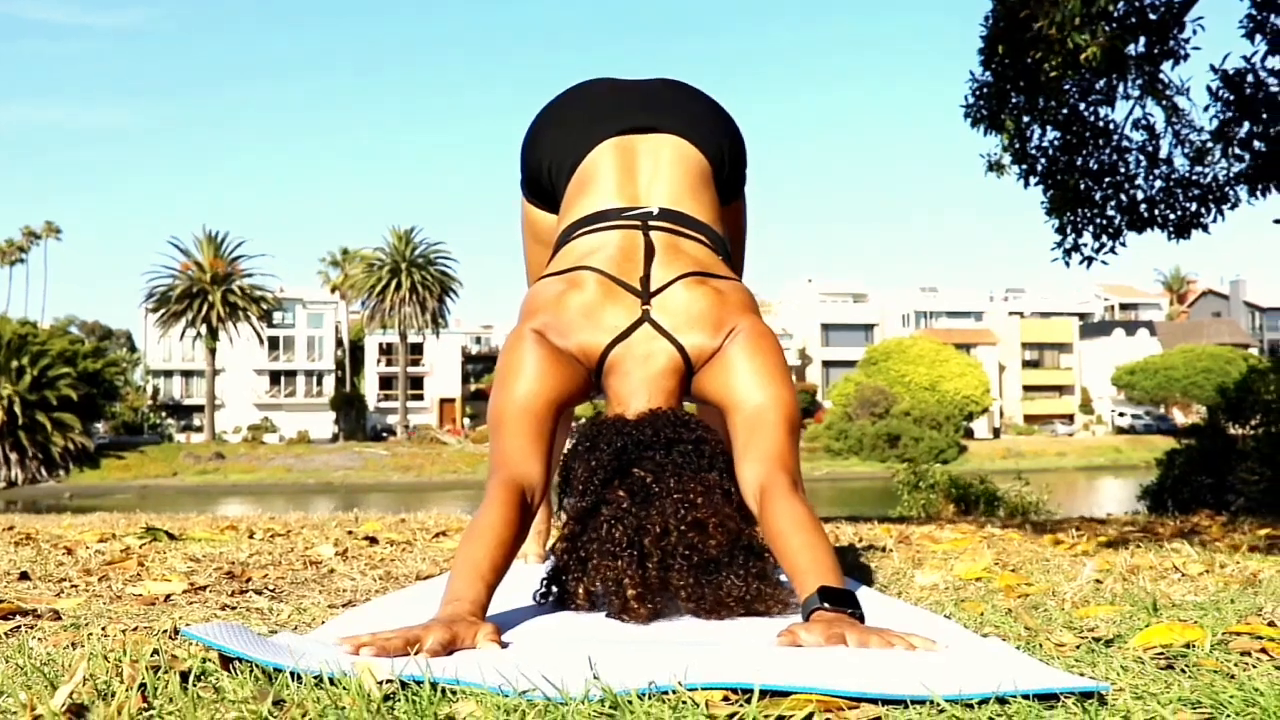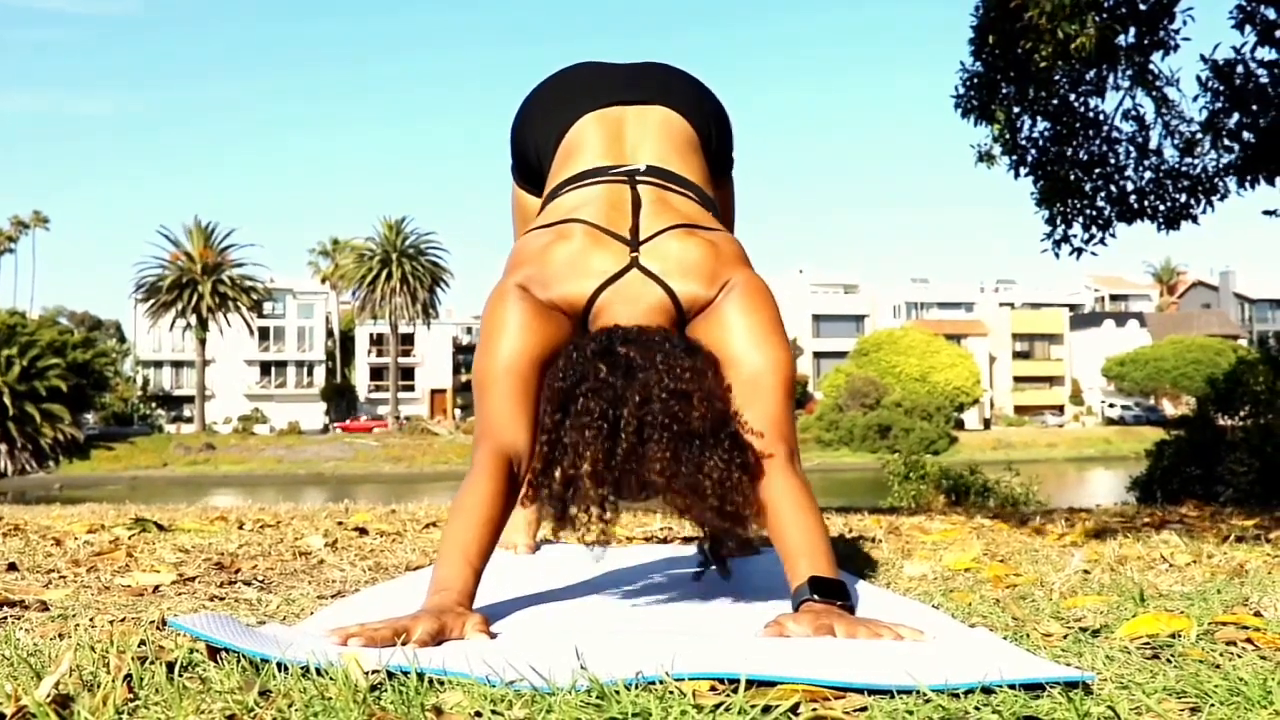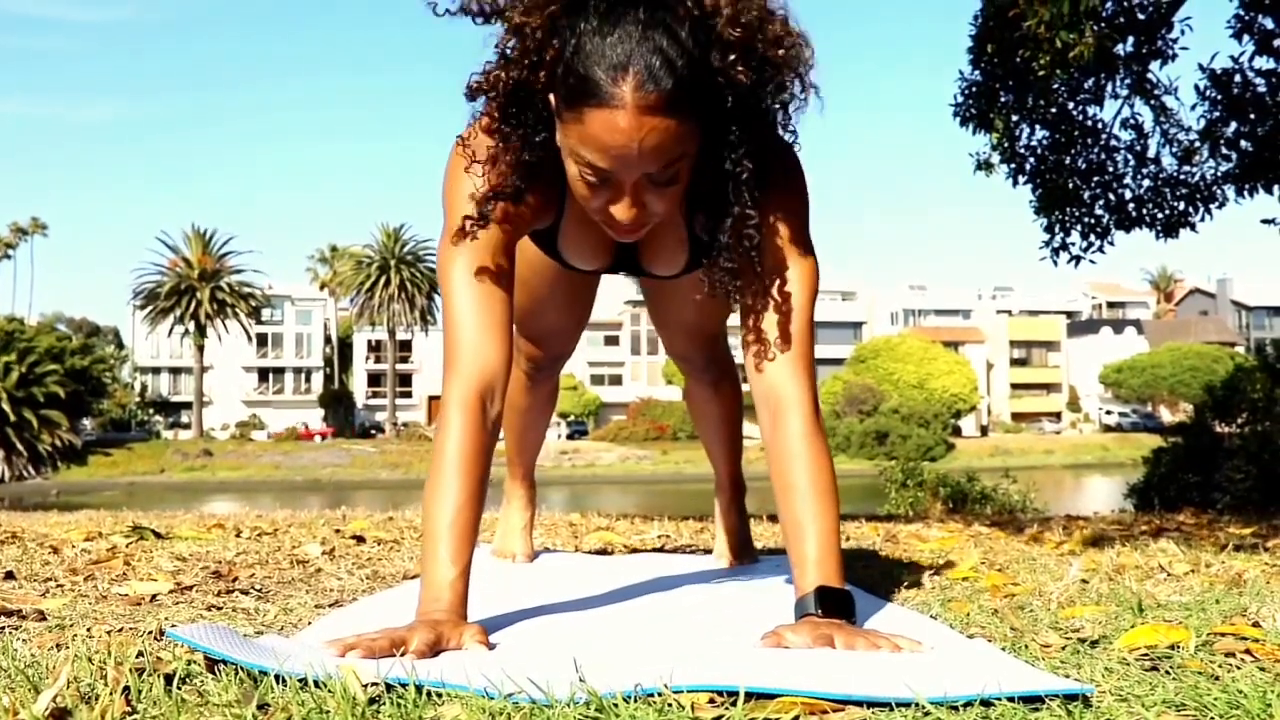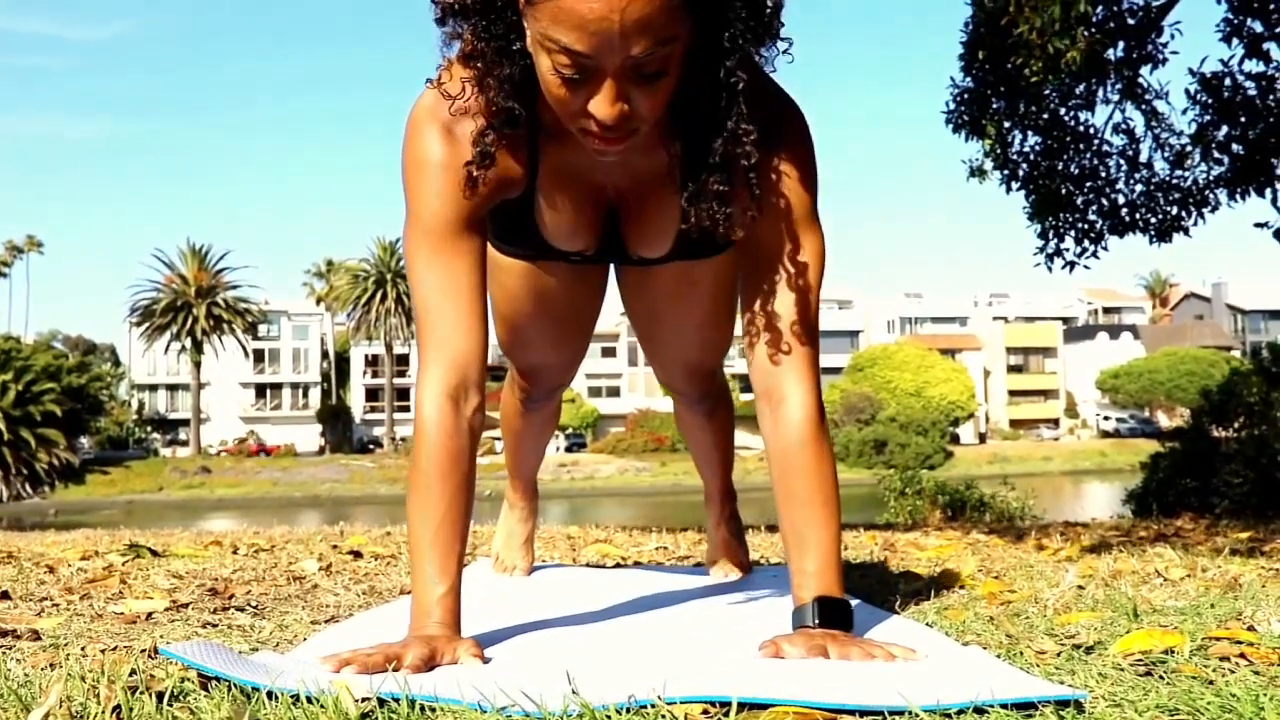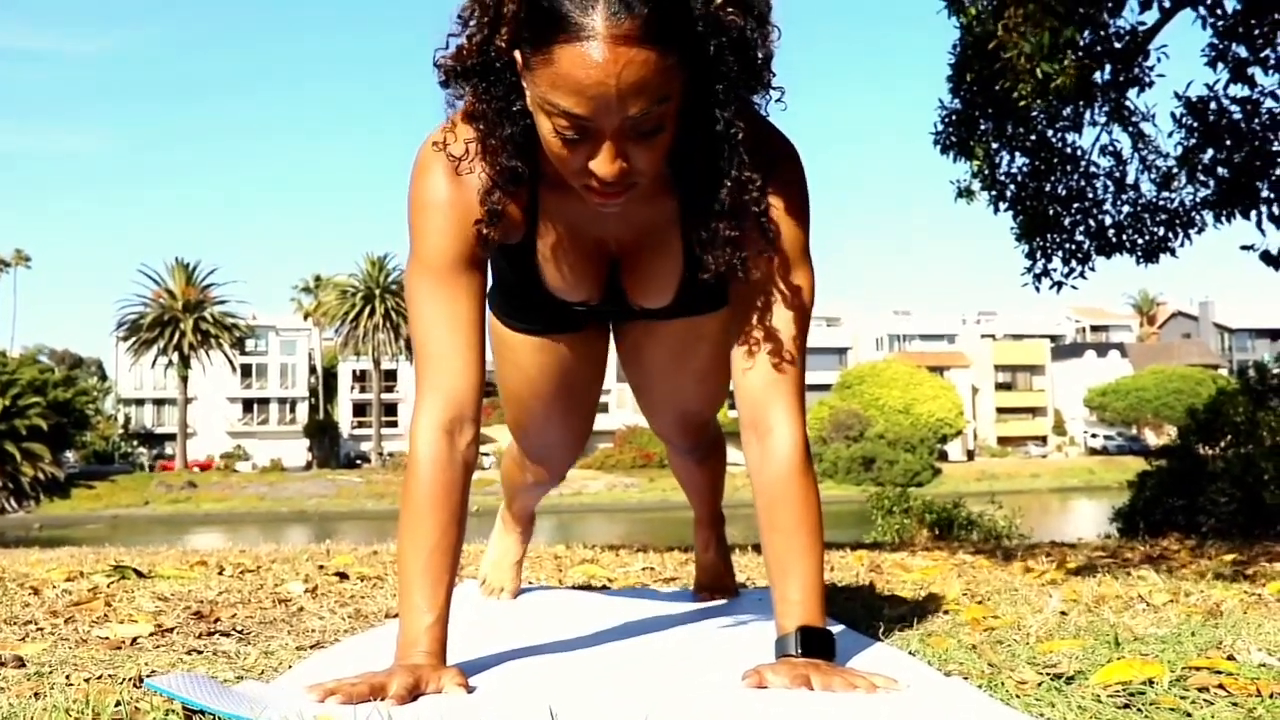
dt=1s
person 1, frame 1
left shoulder: (732, 343)
right shoulder: (546, 345)
left elbow: (776, 485)
right elbow: (510, 486)
left wrist: (831, 605)
left ankle: (722, 535)
right ankle: (542, 529)
person 1, frame 2
left shoulder: (729, 296)
right shoulder: (532, 297)
left elbow: (772, 454)
right elbow: (494, 456)
left wrist: (823, 598)
right wrist: (444, 603)
right knee: (533, 365)
left ankle: (727, 511)
right ankle: (530, 500)
person 1, frame 3
left shoulder: (759, 172)
right shoulder: (496, 159)
left elbow: (786, 391)
right elbow: (472, 387)
left wrist: (824, 604)
right wrist: (440, 608)
right hip: (554, 224)
left knee: (702, 355)
right knee: (540, 352)
left ankle: (729, 501)
right ankle: (518, 494)
person 1, frame 4
left shoulder: (758, 126)
right shoulder: (458, 118)
left elbow: (787, 383)
right elbow: (449, 386)
left wrist: (821, 613)
right wrist: (433, 623)
left hip: (687, 229)
right hip: (537, 228)
right knee: (539, 375)
left ankle: (722, 512)
right ankle: (519, 504)
person 1, frame 5
left shoulder: (755, 171)
right shoulder: (462, 170)
left elbow: (774, 420)
right elbow: (444, 419)
left wrist: (804, 646)
right wrist: (420, 653)
left hip: (687, 297)
right hip: (543, 295)
right knee: (547, 454)
left ankle: (710, 536)
right ankle: (512, 514)
